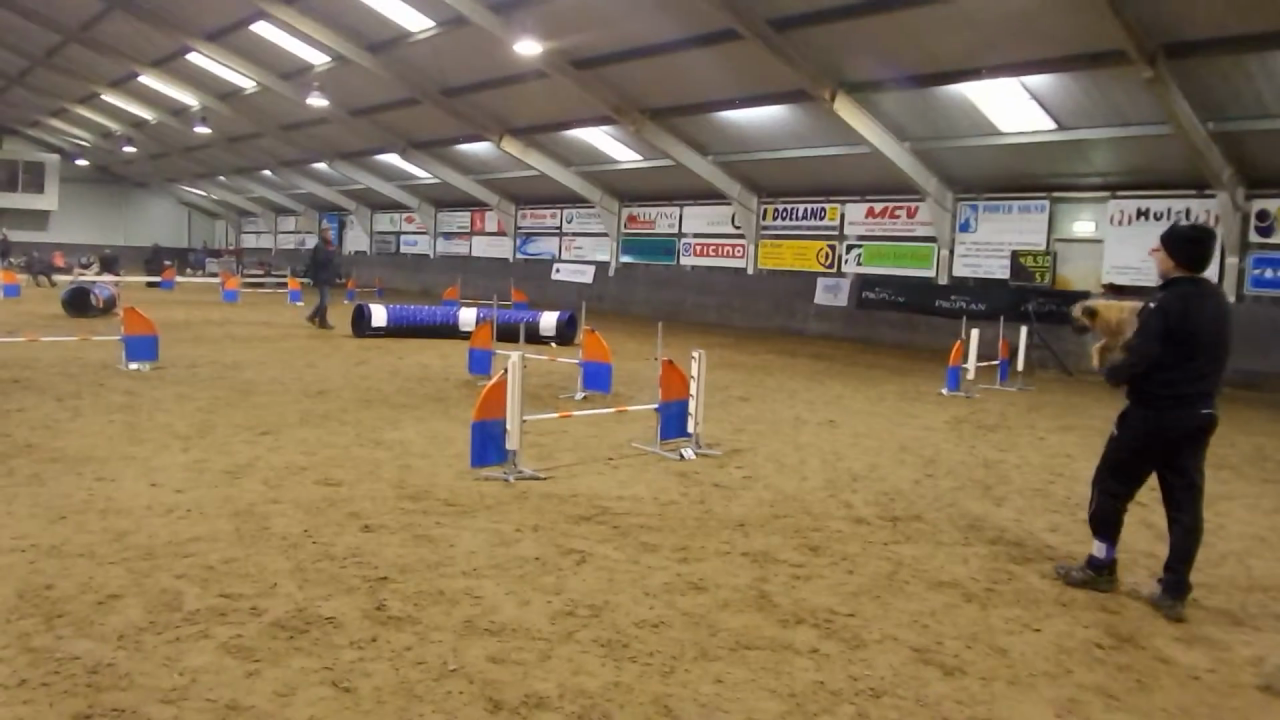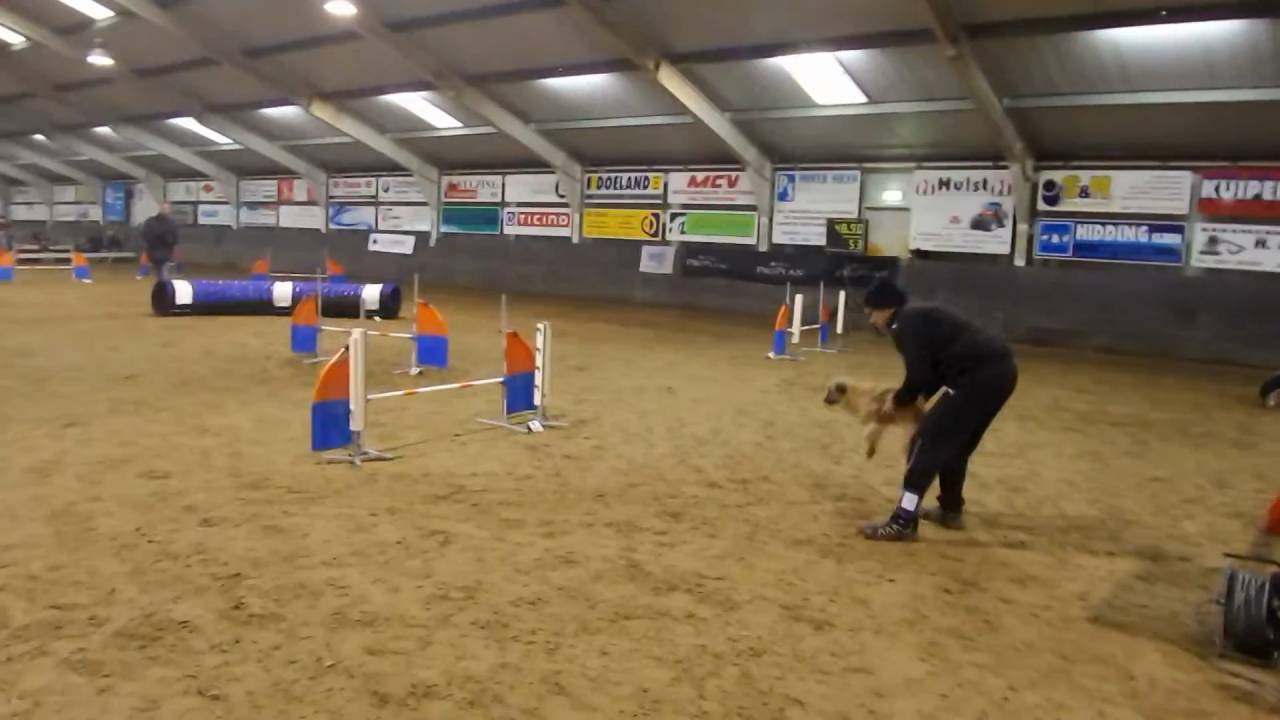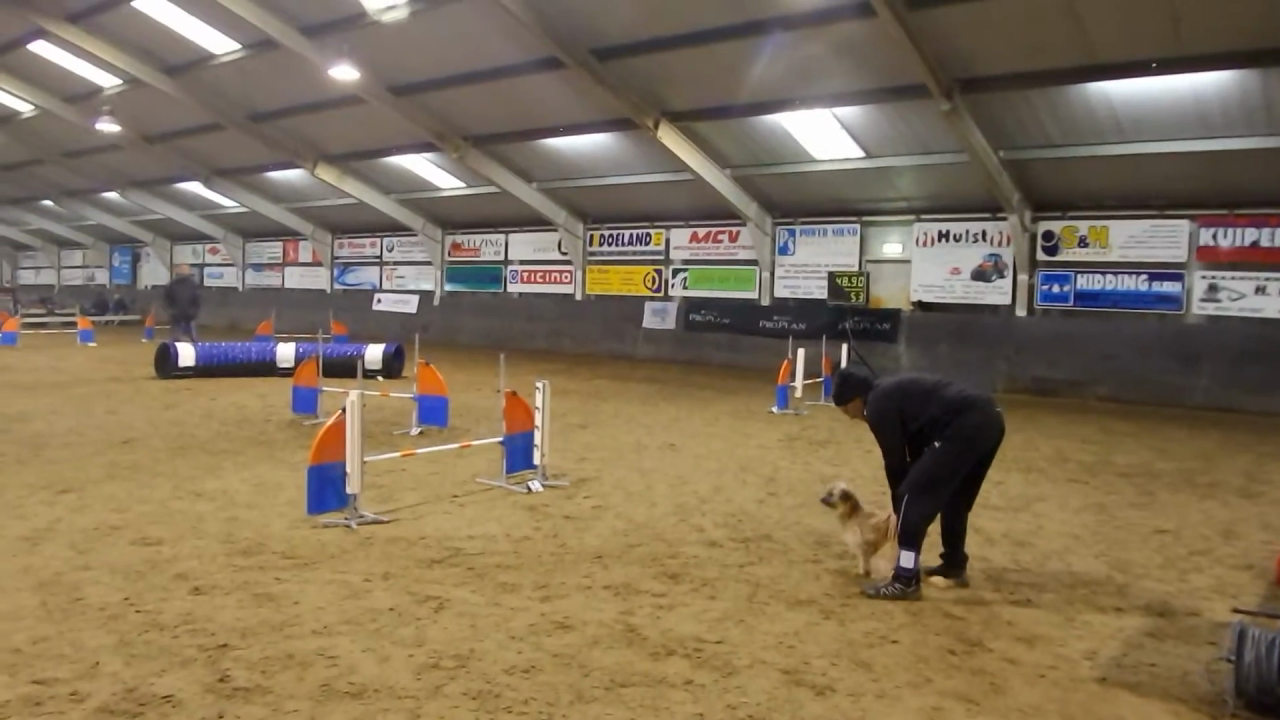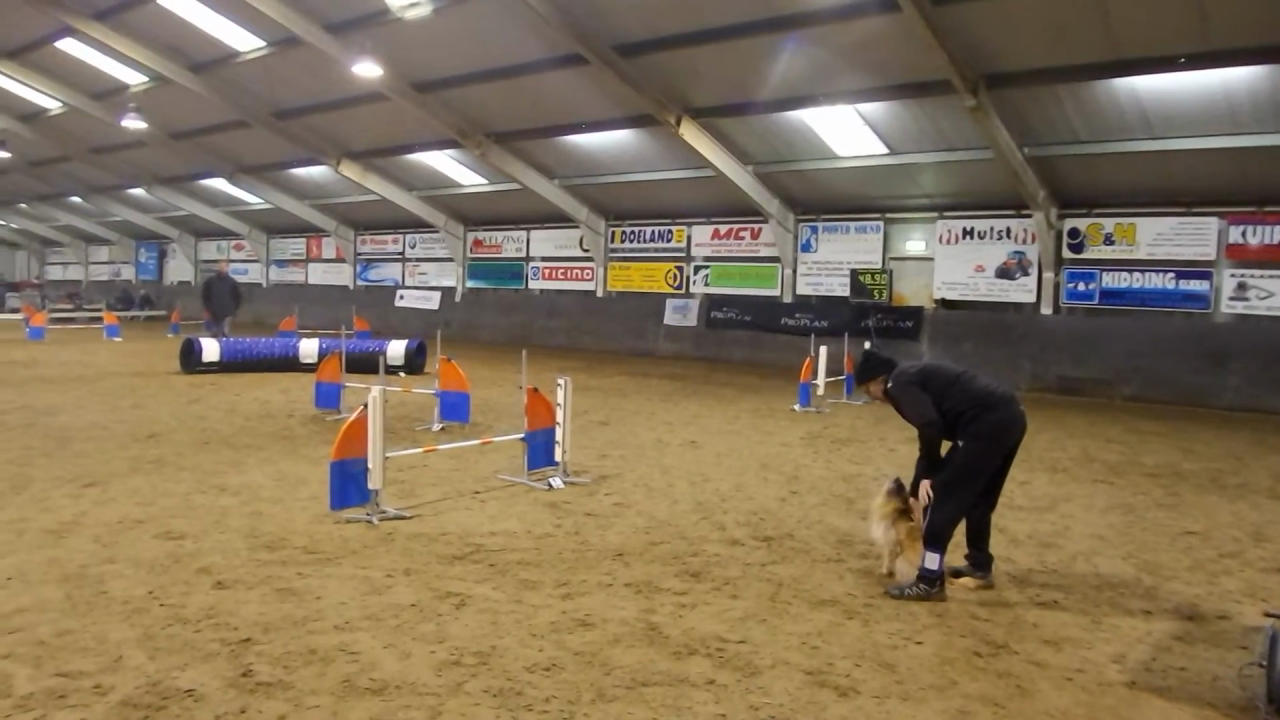
dt=1s
person 1, frame 1
left shoulder: (1165, 304)
right shoulder: (1216, 301)
left elbow: (1139, 365)
left wrist: (1111, 371)
right wrist: (1131, 345)
left hip: (1154, 415)
right hip: (1200, 416)
left knee: (1111, 486)
right knee: (1185, 502)
left ankle: (1099, 567)
right ankle: (1174, 593)
person 1, frame 2
left shoulder: (905, 324)
right shoulder: (920, 317)
left elbow: (917, 376)
right elbow: (932, 369)
left wrist: (896, 402)
right wrist: (913, 397)
left hip: (979, 377)
right hip: (1002, 369)
left knee: (928, 441)
right knee: (955, 442)
left ankle: (903, 522)
right ankle: (950, 509)
person 1, frame 3
left shoulder: (878, 405)
right shoulder: (893, 392)
left elbow: (895, 460)
right elbow: (915, 451)
left wrist: (900, 508)
right wrist: (904, 508)
left hip: (965, 427)
right hip: (990, 418)
left knee: (913, 497)
right knee: (955, 498)
left ankle: (905, 581)
right ankle: (954, 566)
person 1, frame 4
left shoulder: (900, 384)
right shoulder: (914, 377)
left elbow: (930, 425)
right elbow: (932, 426)
left wrist: (928, 474)
right wrist: (916, 488)
left hip: (987, 423)
right hip: (1010, 416)
left knee: (940, 498)
right knee: (979, 497)
left ankle: (930, 581)
right ankle: (980, 566)
